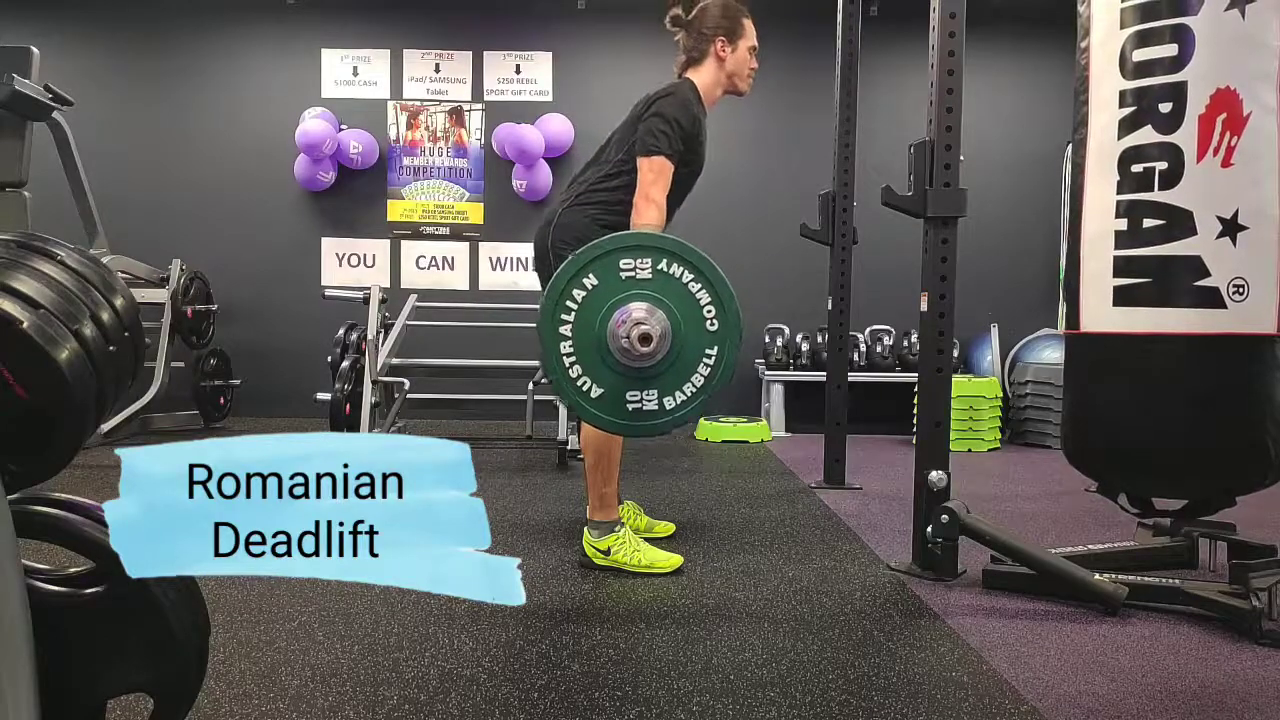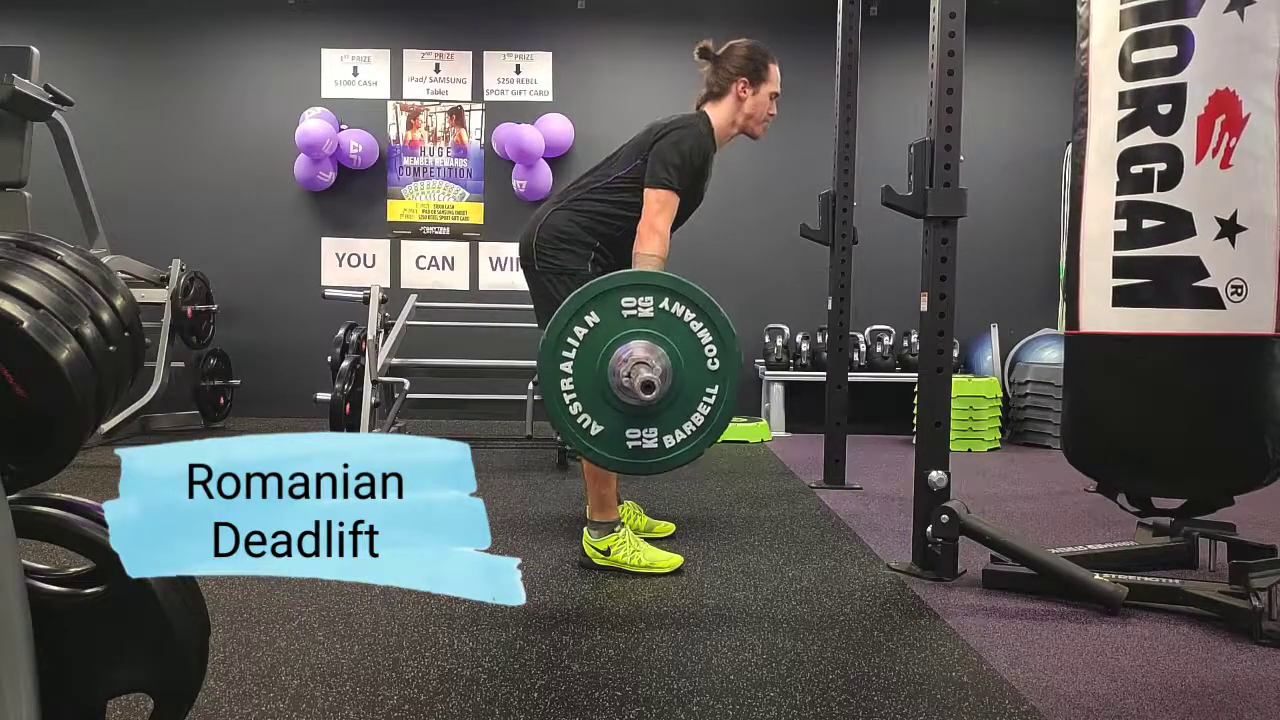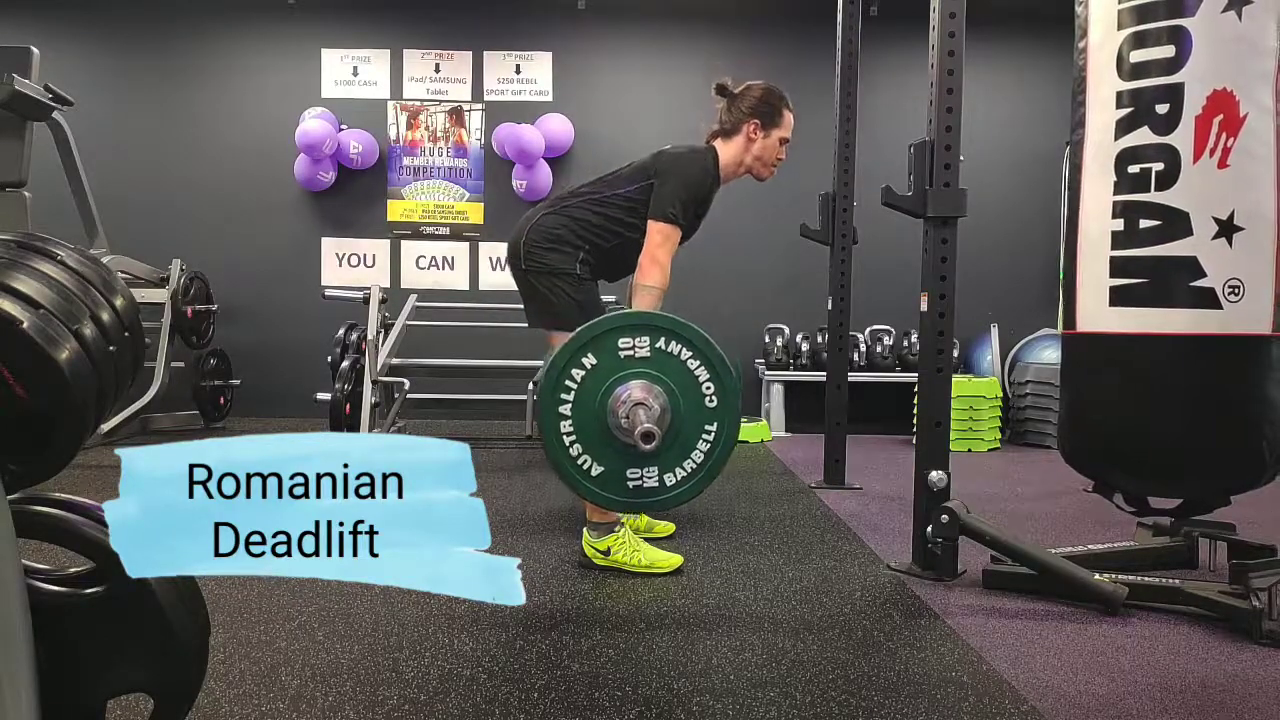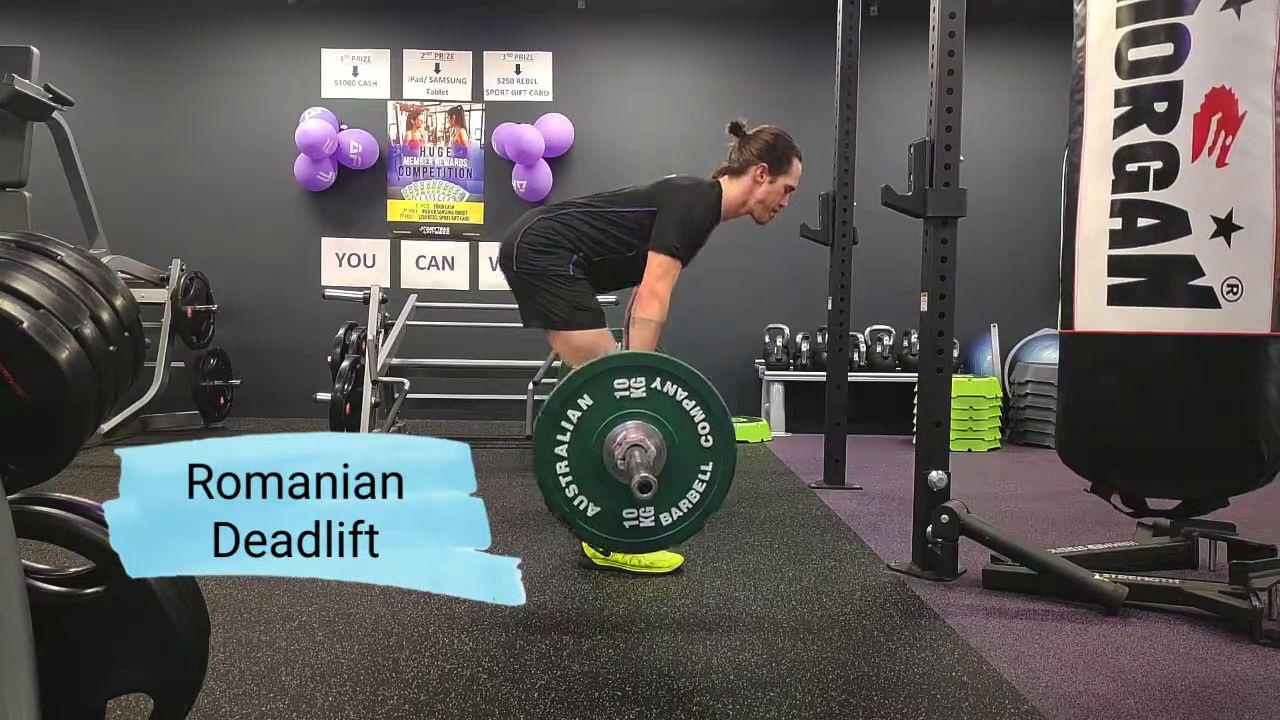
dt=0.4s
person 1, frame 1
left shoulder: (686, 109)
right shoulder: (678, 106)
left elbow: (650, 202)
right elbow: (648, 201)
left hip: (581, 245)
right hip: (579, 245)
left ankle: (609, 509)
right ankle: (603, 535)
person 1, frame 2
left shoulder: (694, 139)
right shoulder: (688, 139)
left elbow: (650, 230)
right elbow: (652, 231)
left hip: (563, 248)
right hip: (564, 249)
left ankle: (610, 508)
right ankle: (604, 536)
person 1, frame 3
left shoulder: (695, 171)
right shoulder: (692, 170)
left elbow: (644, 260)
right elbow: (654, 263)
left hip: (548, 249)
right hip: (551, 251)
left ankle: (611, 508)
right ankle: (604, 536)
person 1, frame 4
left shoulder: (696, 201)
right shoulder: (694, 203)
left elbow: (645, 290)
right elbow: (654, 295)
left hip: (539, 252)
right hip: (542, 254)
